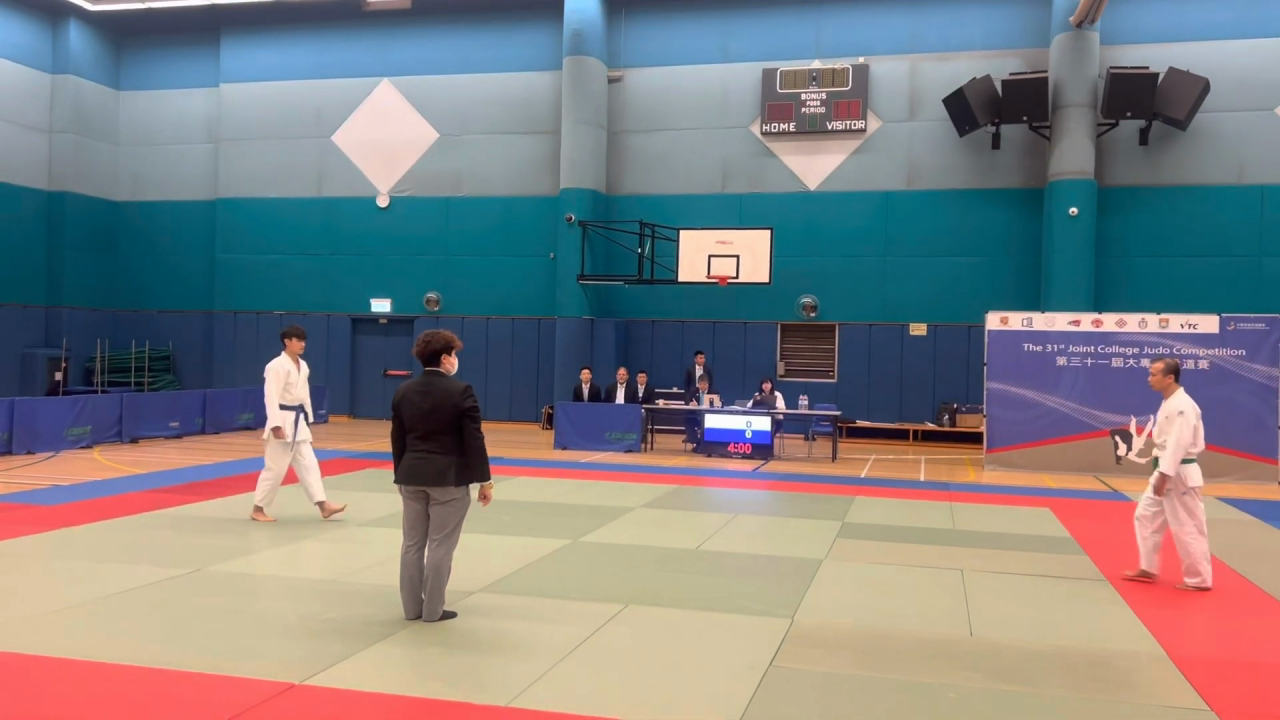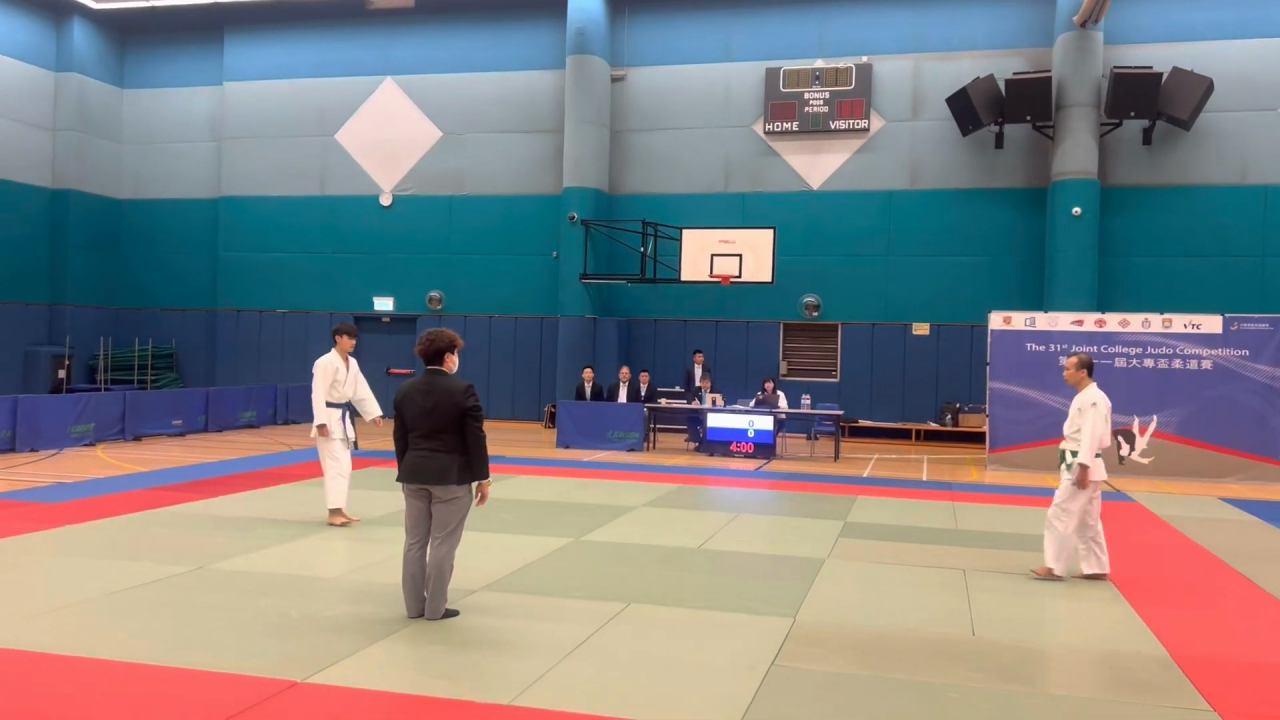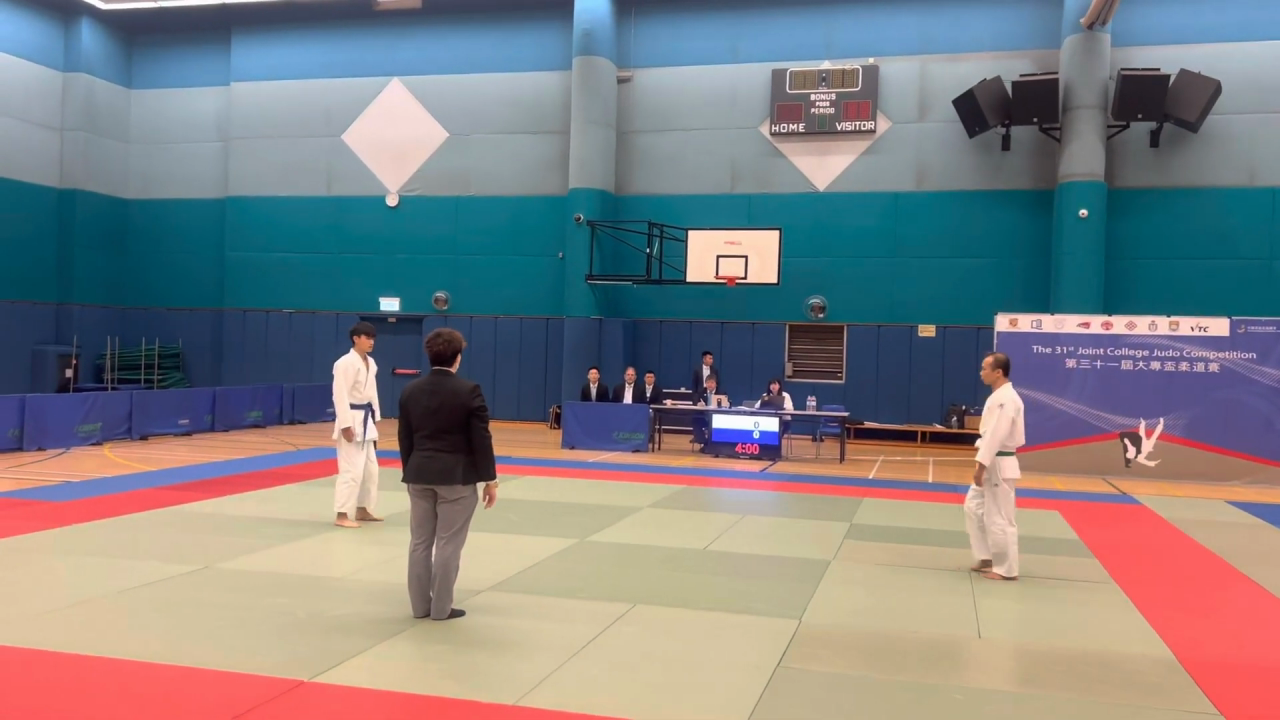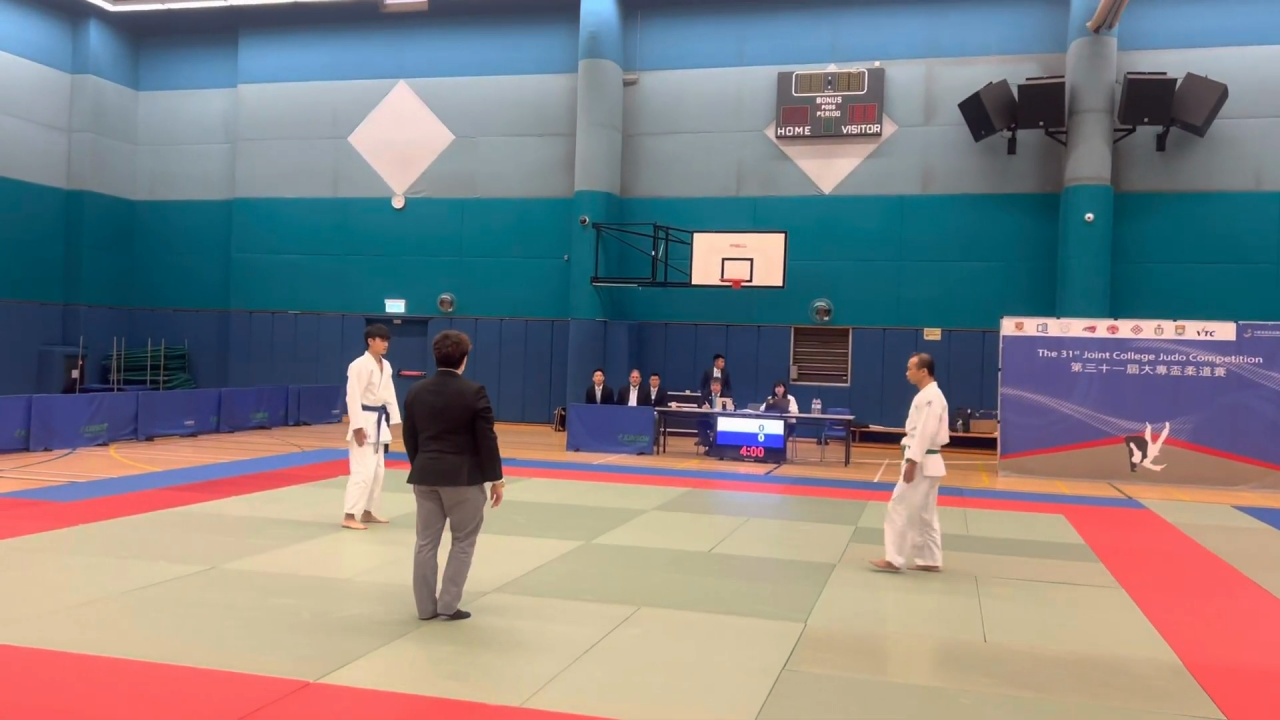
dt=0.5s
person 1, frame 1
left shoulder: (403, 391)
right shoulder: (460, 391)
left elbow: (397, 439)
right elbow: (474, 440)
left wrist: (400, 474)
right wrist: (484, 480)
left hip: (412, 476)
right hip: (449, 479)
left knee: (412, 543)
right knee: (440, 545)
left ankle: (412, 607)
right ankle: (433, 609)
person 1, frame 2
left shoulder: (405, 390)
right shoulder: (463, 390)
left elbow: (400, 437)
right elbow: (475, 438)
right wrist: (483, 478)
left hip: (415, 475)
right hip: (451, 477)
left knee: (414, 541)
right knee: (443, 543)
left ankle: (414, 605)
right ankle: (436, 607)
person 1, frame 3
left shoulder: (411, 390)
right shoulder: (469, 391)
left elbow: (405, 438)
right elbow: (481, 439)
left wrist: (410, 473)
right wrist: (490, 479)
left hip: (420, 475)
right hip: (457, 477)
left knee: (420, 541)
right knee: (448, 543)
left ankle: (420, 605)
right ankle: (441, 607)
person 1, frame 4
left shoulder: (416, 391)
right shoulder: (474, 392)
left elbow: (409, 436)
right elbow: (487, 440)
right wrist: (496, 479)
left hip: (426, 476)
right hip: (463, 477)
left knee: (426, 542)
right knee: (463, 541)
left ankle: (426, 606)
right ankle: (448, 604)
person 2, frame 1
left shoulder: (1182, 406)
right shoulder: (1169, 403)
left elbow: (1177, 444)
left wrist: (1162, 476)
left hip: (1180, 475)
right hip: (1167, 472)
left knee: (1187, 528)
right knee: (1146, 517)
left ankle: (1198, 578)
right ankle: (1147, 569)
person 2, frame 2
left shoulder: (1094, 399)
right shoulder: (1083, 398)
left elbow: (1091, 436)
left wrist: (1083, 468)
left hip: (1083, 467)
right hip: (1077, 465)
left knee: (1060, 514)
right knee: (1086, 520)
left ankle: (1056, 567)
right ankle: (1097, 568)
person 2, frame 3
left shoulder: (1002, 398)
right shoulder: (1003, 395)
left elbow: (994, 435)
left wrist: (981, 464)
left hip: (998, 465)
right hip: (996, 464)
left knee: (998, 518)
right knee: (975, 507)
left ankle: (1006, 568)
right ankle: (988, 557)
person 2, frame 4
left shoulder: (929, 397)
right shoulder: (931, 395)
left elbow: (924, 433)
left wrist: (911, 463)
left hip: (923, 463)
right hip: (926, 461)
left knee: (899, 508)
right knee: (924, 513)
left ankle: (895, 559)
right ankle: (930, 560)
person 3, frame 1
left shoulder: (302, 366)
right shoulder: (276, 366)
right elbow: (271, 397)
left wrist: (305, 419)
right wrist: (275, 424)
left hip: (299, 422)
right hip: (283, 421)
left knee: (309, 465)
right knee: (275, 468)
left ankle: (324, 506)
right ankle: (258, 509)
person 3, frame 2
left shoulder: (352, 364)
right shoulder: (325, 362)
left elbow: (361, 391)
right elbow: (318, 394)
left wrist: (374, 414)
right wrist: (321, 422)
left hip: (344, 418)
right hip: (329, 418)
left knee: (344, 466)
right knee: (337, 465)
left ankle: (339, 509)
right ankle: (334, 512)
person 3, frame 3
left shoulder: (370, 363)
right shoulder: (345, 363)
right elbow: (340, 396)
left wrist: (374, 418)
right wrist: (346, 425)
left hip: (366, 420)
right hip: (351, 420)
left knee: (370, 469)
right knee: (351, 470)
left ankle: (362, 510)
right ankle: (342, 515)
person 3, frame 4
left shoulder: (386, 366)
right shoulder: (360, 365)
right elbow: (353, 397)
left wrist: (391, 422)
right wrist: (358, 427)
left hip: (379, 422)
right hip: (365, 422)
left knee: (377, 471)
right knee: (363, 471)
left ankle: (366, 512)
right ankle: (350, 516)
